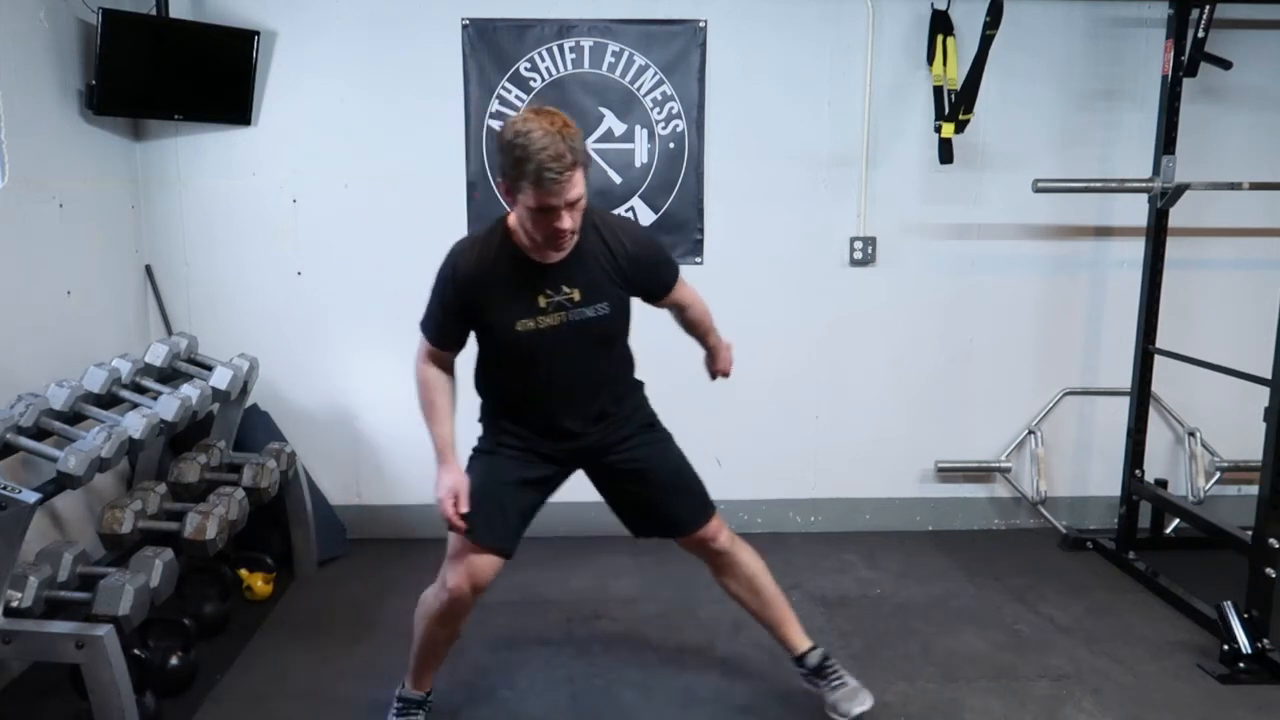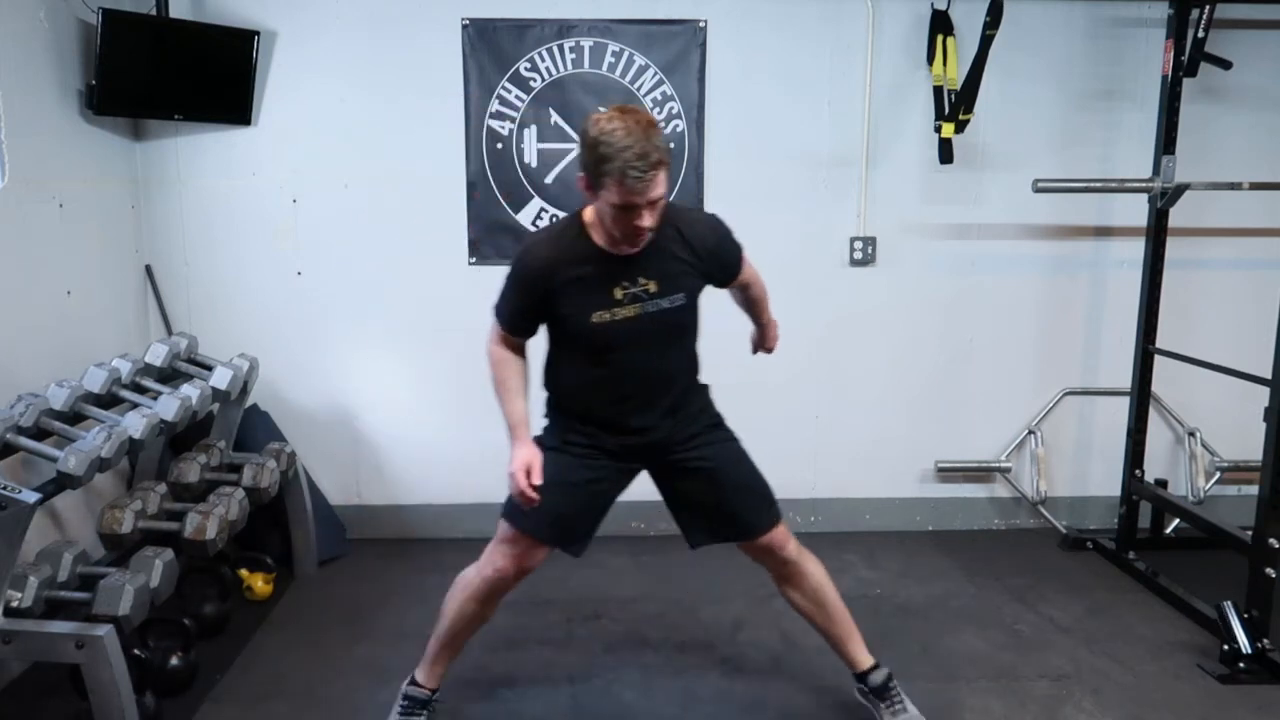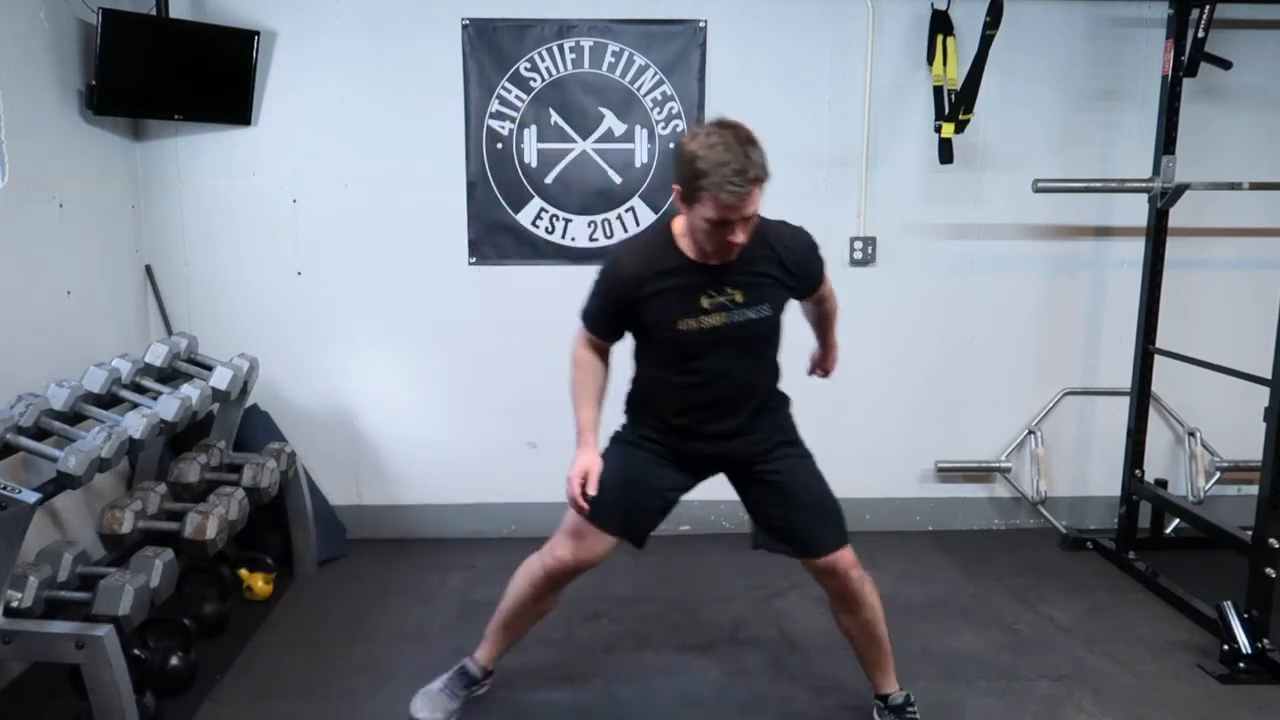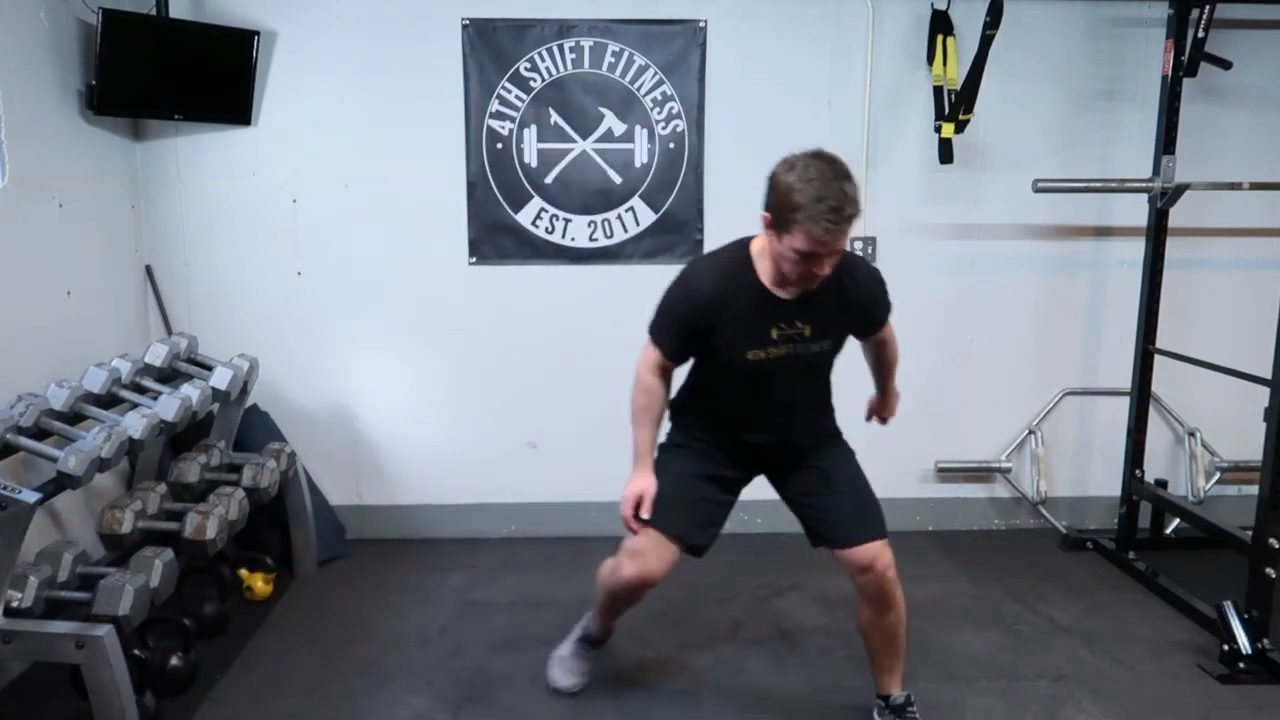
dt=0.1s
person 1, frame 1
left shoulder: (625, 244)
right shoulder: (471, 267)
left elbow: (679, 298)
right elbow: (434, 361)
left wrist: (715, 349)
right wrist: (448, 461)
left hip: (620, 422)
right hip: (523, 437)
left knee: (714, 543)
right knee: (463, 579)
left ankle: (813, 662)
person 1, frame 2
left shoulder: (698, 235)
right shoulder: (545, 261)
left elbow: (743, 279)
right elbow: (507, 344)
left wrist: (765, 323)
right wrist: (521, 439)
left hip: (685, 422)
right hip: (584, 433)
left knee: (778, 549)
right knee: (505, 563)
person 1, frame 3
left shoulder: (788, 249)
right shoulder: (634, 266)
left elbow: (818, 295)
right elbow: (590, 350)
left wrist: (828, 347)
right wrist: (586, 446)
left hip: (761, 432)
right hip: (660, 434)
left knee: (838, 565)
right knee: (569, 552)
right ankle: (475, 669)
person 1, frame 4
left shoulder: (859, 283)
right shoulder: (707, 286)
left elbow: (879, 336)
right elbow: (655, 368)
left wrist: (887, 390)
right wrist: (644, 466)
left hip: (808, 440)
right hip: (711, 439)
left knee: (874, 566)
right knee: (642, 567)
right ankle: (594, 630)
